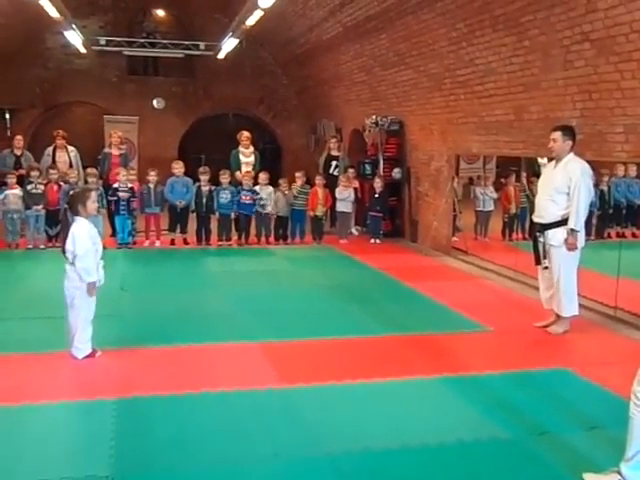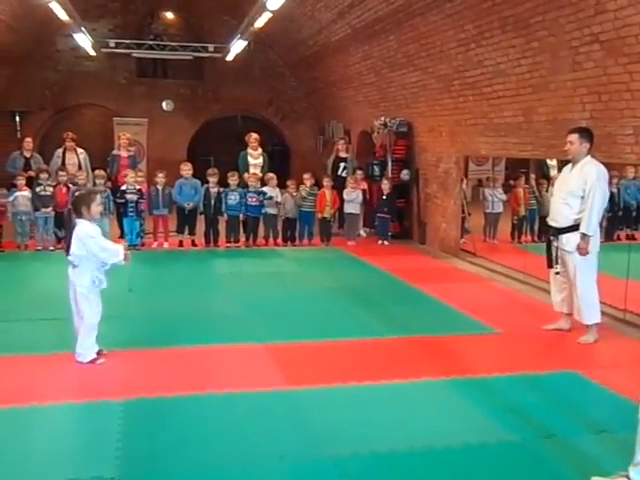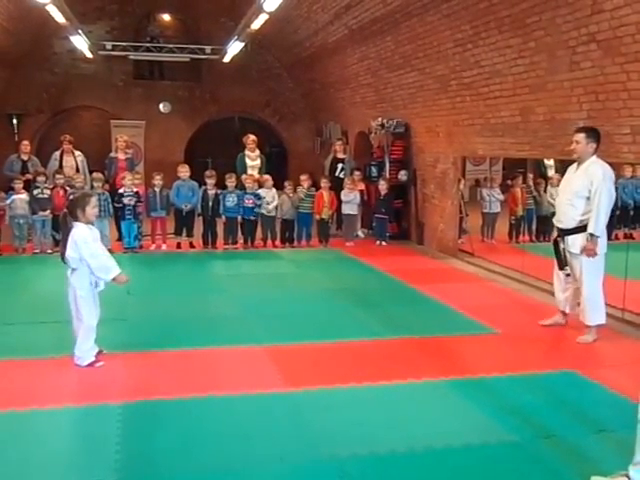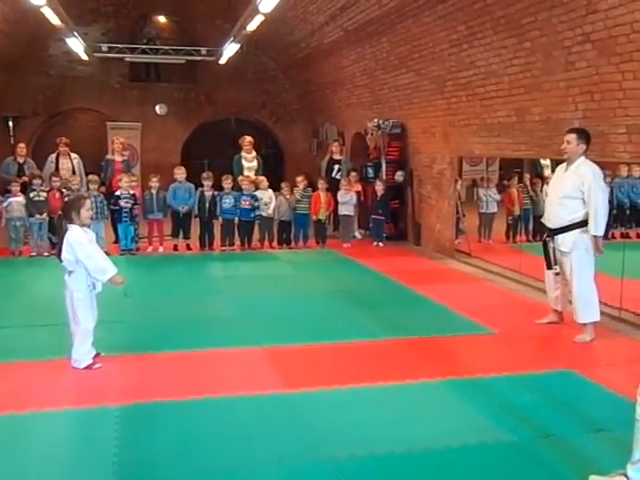
dt=0.4s
person 1, frame 1
left shoulder: (578, 168)
right shoulder: (550, 167)
left elbow: (580, 203)
left wrist: (573, 233)
right wrist: (537, 227)
left hip: (562, 232)
right hip: (545, 231)
left knee: (563, 276)
right knee: (547, 275)
left ankle: (564, 320)
right ankle: (555, 315)
person 1, frame 2
left shoulder: (594, 171)
right shoulder: (568, 169)
left elbow: (594, 206)
left wrist: (585, 237)
right wrist: (553, 230)
left hip: (577, 236)
right hip: (560, 235)
left knee: (582, 282)
right knee: (560, 279)
left ankle: (592, 328)
right ankle: (565, 319)
person 1, frame 3
left shoulder: (600, 171)
right shoulder: (573, 169)
left elbow: (601, 208)
left wrist: (593, 239)
right wrist: (558, 230)
left hip: (584, 237)
right hip: (566, 236)
left knee: (589, 283)
right knee: (563, 278)
left ankle: (592, 329)
right ankle: (561, 315)
person 1, frame 4
left shoulder: (588, 172)
right shoulder: (561, 169)
left elbow: (598, 205)
left wrist: (596, 236)
right wrist: (548, 228)
left hip: (575, 237)
right hip: (555, 235)
left knee: (580, 281)
right knee: (553, 277)
left ankle: (589, 327)
right ankle: (556, 313)
person 2, frame 1
left shoulder: (84, 225)
right shoulder: (81, 228)
right elbow: (83, 258)
left wrist: (92, 278)
right wrist: (90, 280)
left hip: (82, 278)
right hip: (81, 280)
left knee: (83, 314)
right knee: (82, 314)
left ankle: (82, 346)
right ankle: (81, 350)
person 2, frame 2
left shoulder: (89, 227)
right shoulder: (85, 230)
left elbow: (103, 245)
right elbow: (103, 249)
left wrist: (120, 251)
right wrist: (121, 253)
left hip: (89, 279)
right hip: (83, 281)
left knee: (92, 315)
right knee: (88, 318)
left ankle: (90, 347)
right ankle: (85, 354)
person 2, frame 3
left shoulder: (89, 230)
right shoulder: (80, 233)
left elbow: (102, 253)
right elbow: (95, 259)
left wrist: (116, 272)
right wrist: (114, 275)
left hip: (88, 281)
right hip: (82, 282)
left knee: (90, 318)
right knee: (86, 320)
left ankle: (90, 349)
right ankle: (83, 356)
person 2, frame 4
left shoulder: (84, 232)
right shoulder: (74, 235)
left elbow: (98, 255)
right elbow: (90, 260)
left wrist: (112, 272)
right wrist: (110, 275)
left hip: (85, 283)
right hip: (79, 285)
left knee: (88, 320)
right knee: (83, 322)
left ankle: (87, 351)
right ankle: (81, 359)
